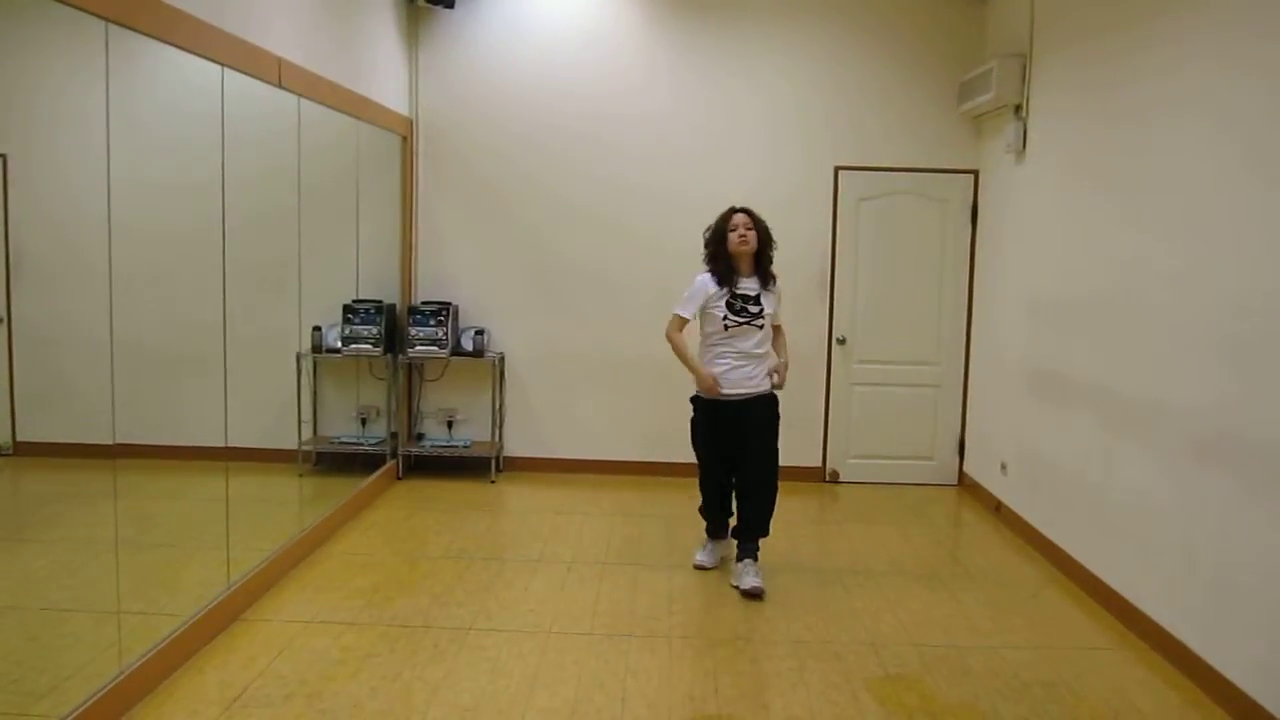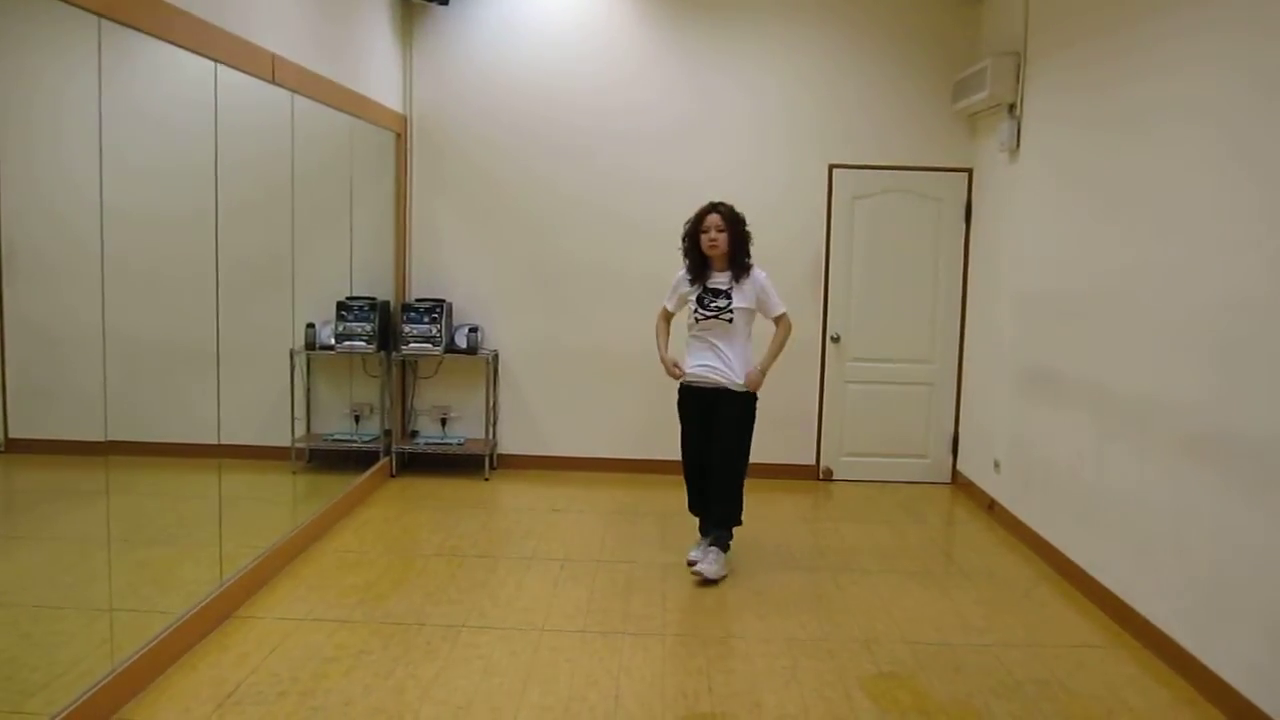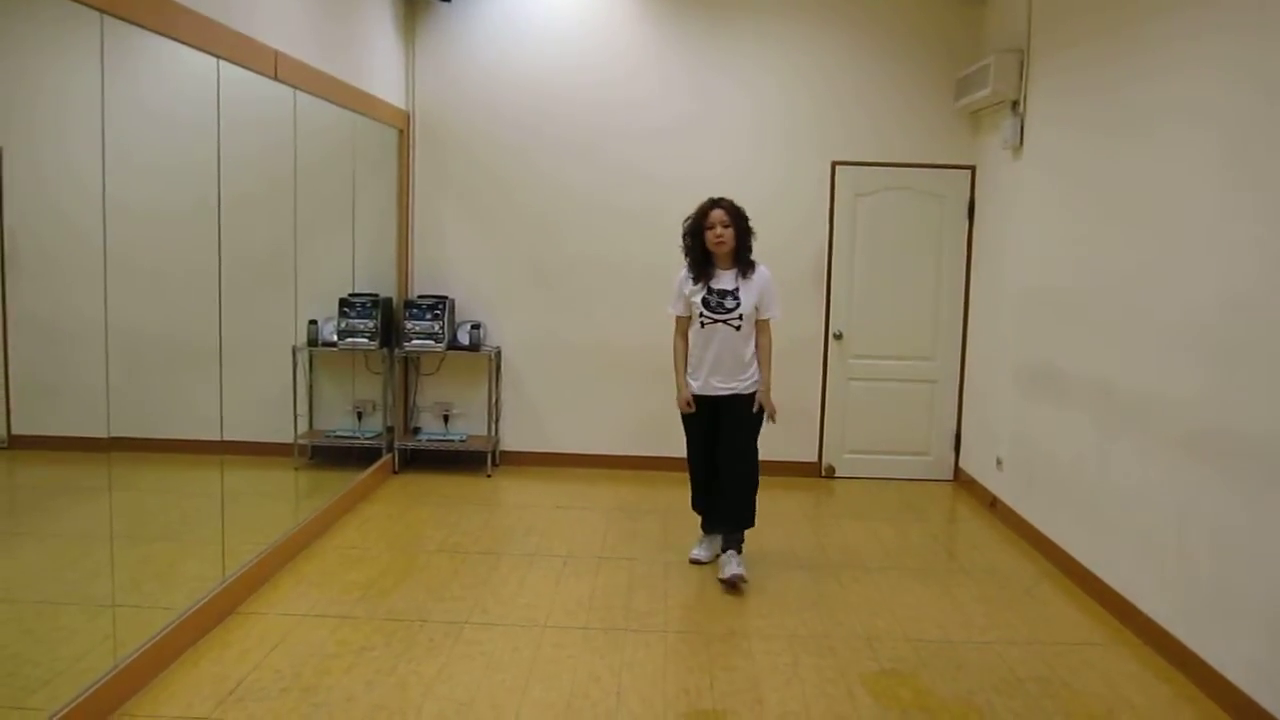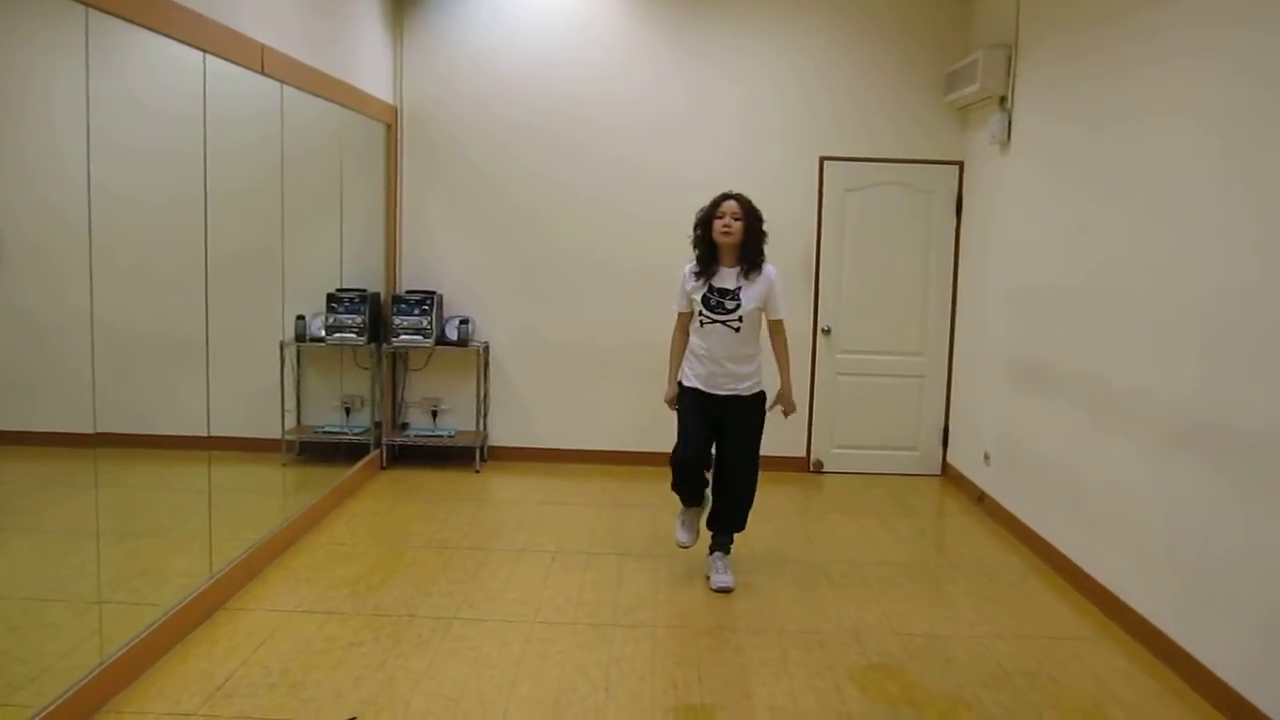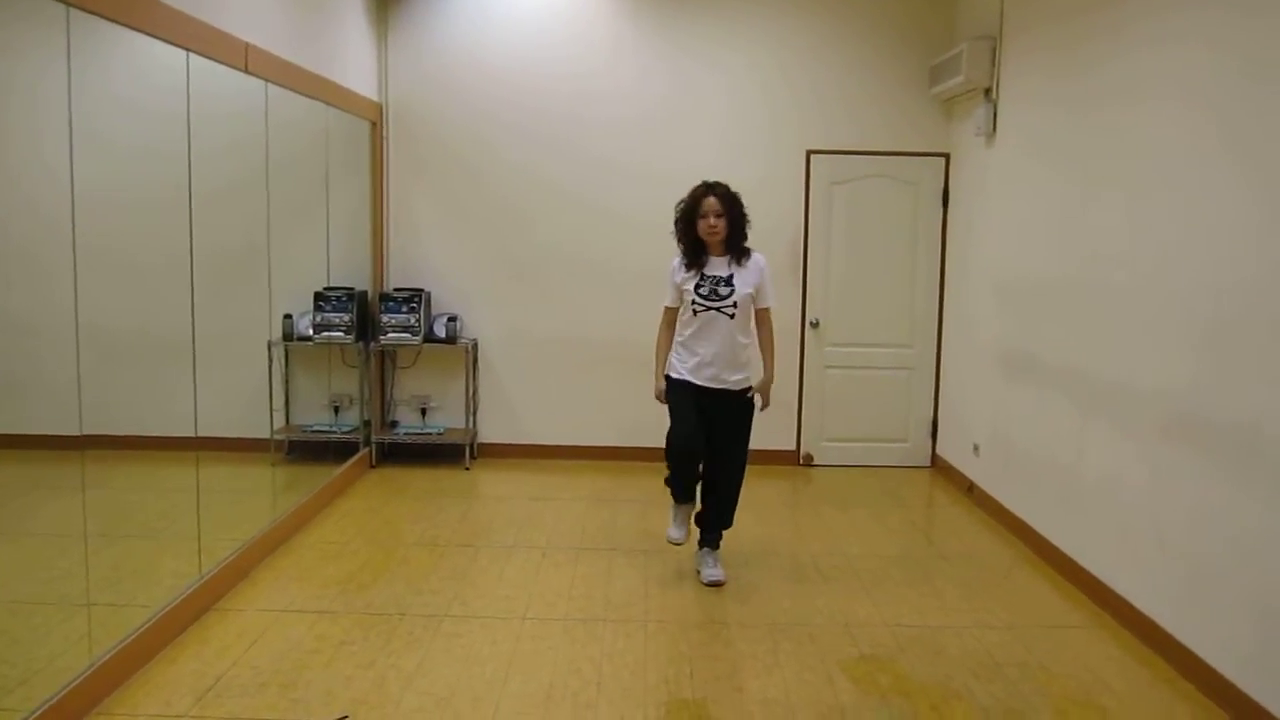
dt=0.5s
person 1, frame 1
left shoulder: (770, 286)
right shoulder: (708, 284)
right elbow: (673, 329)
left wrist: (783, 361)
right wrist: (696, 370)
left hip: (759, 398)
right hip: (713, 398)
left knee: (759, 478)
right knee: (714, 474)
left ankle: (747, 559)
right ankle: (716, 537)
person 1, frame 2
left shoulder: (754, 279)
right shoulder: (687, 279)
left elbow: (783, 323)
right elbow: (664, 317)
left wrist: (763, 367)
right wrist: (664, 355)
left hip: (736, 390)
right hip: (694, 388)
left knee: (728, 466)
right knee: (696, 464)
left ankle: (718, 546)
right ankle: (708, 534)
person 1, frame 3
left shoulder: (758, 277)
right shoulder: (690, 278)
left elbow: (763, 334)
right elbow: (681, 334)
left wrist: (766, 389)
right wrist: (681, 384)
left hip: (742, 393)
right hip: (700, 392)
left knee: (738, 469)
right knee: (702, 467)
left ankle: (732, 550)
right ankle: (711, 533)
person 1, frame 4
left shoulder: (765, 276)
right shoulder: (694, 273)
left elbow: (776, 331)
right elbow: (682, 328)
left wrist: (786, 385)
right wrist: (671, 381)
left hip: (744, 392)
right hip: (697, 387)
left knee: (737, 474)
right knee: (688, 459)
left ankle: (720, 552)
right ankle: (693, 505)
person 1, frame 5
left shoulder: (753, 265)
right shoulder: (682, 266)
left elbow: (763, 321)
right elbow: (668, 321)
left wrist: (769, 374)
right wrist: (659, 373)
left hip: (734, 386)
right hip: (686, 380)
left knee: (726, 470)
right knee: (685, 448)
left ankle: (709, 547)
right ankle: (682, 499)
